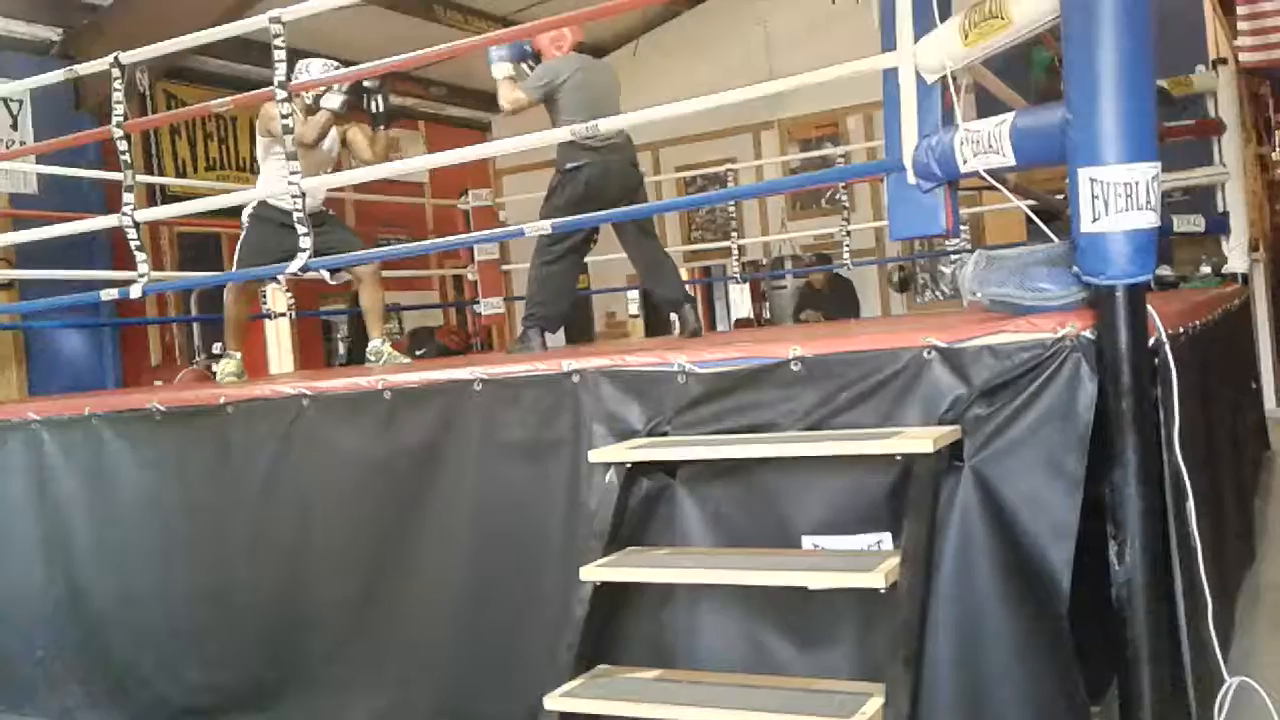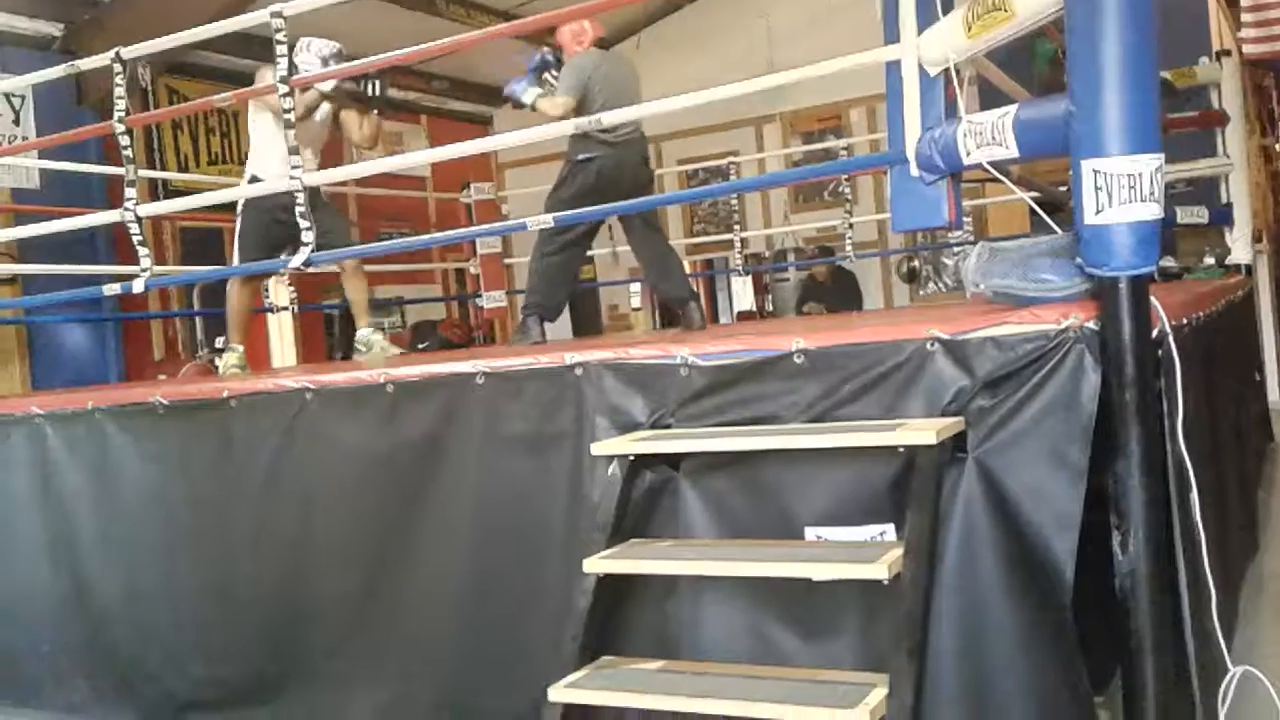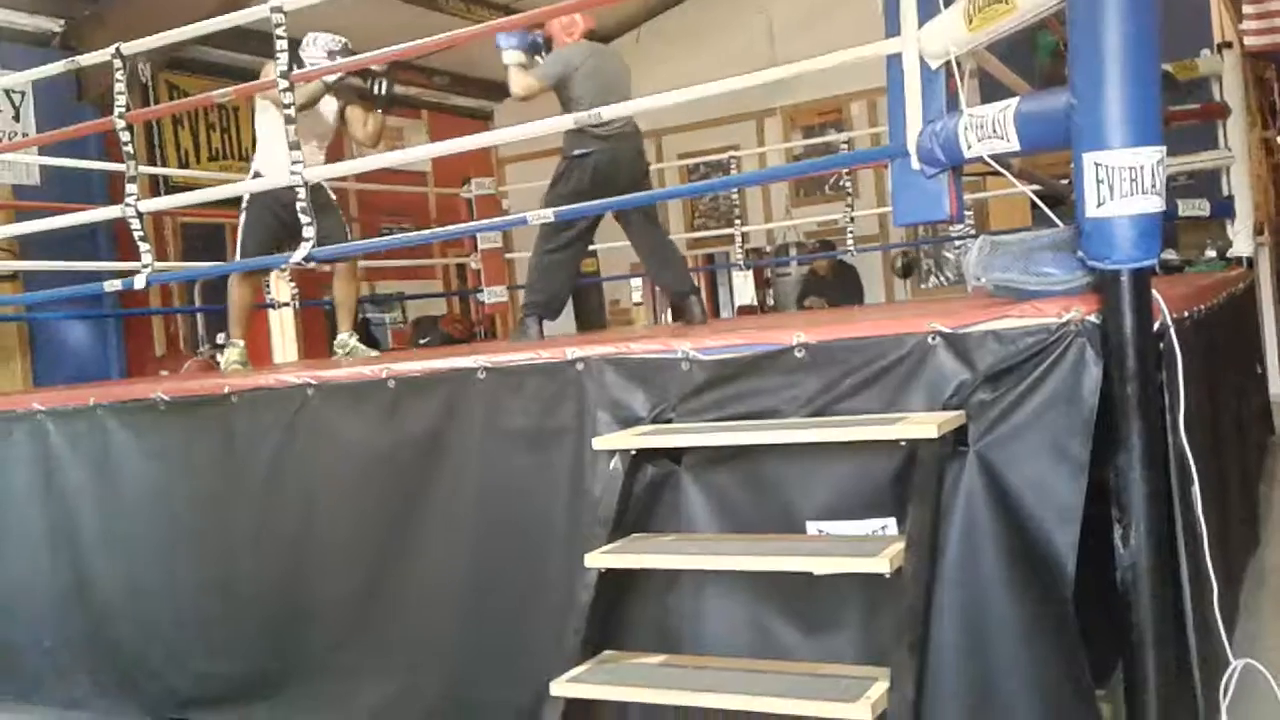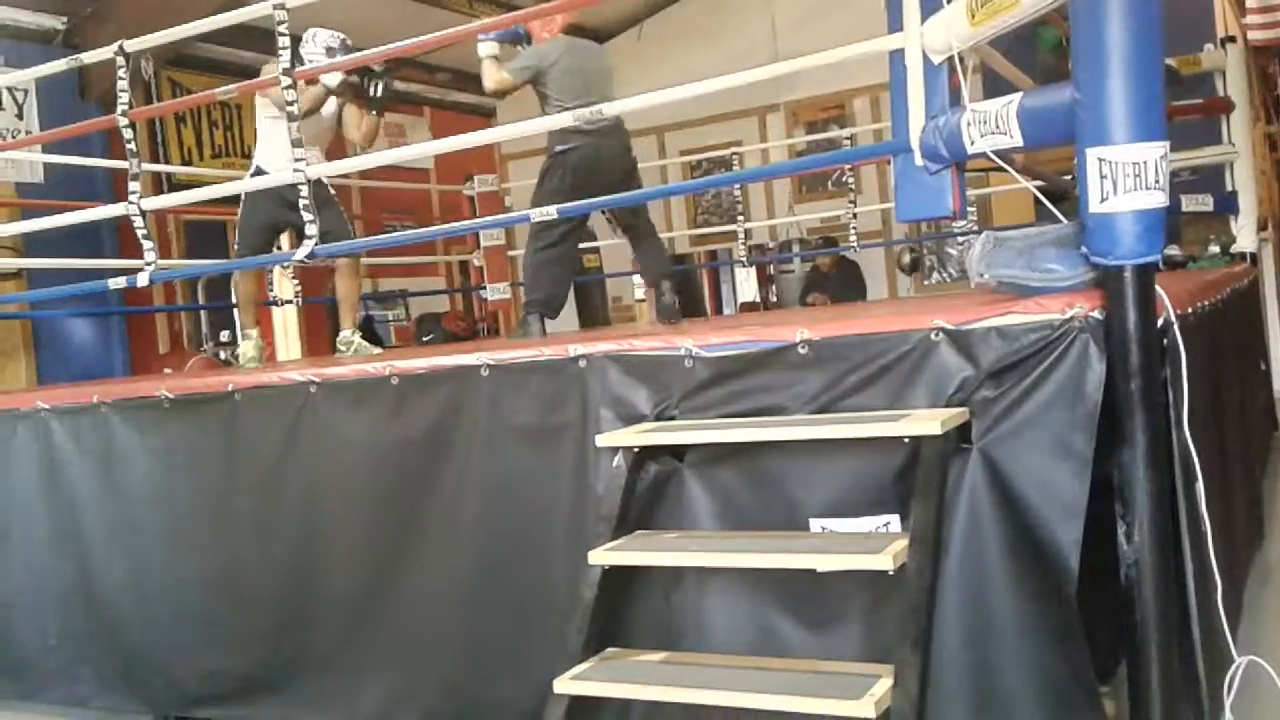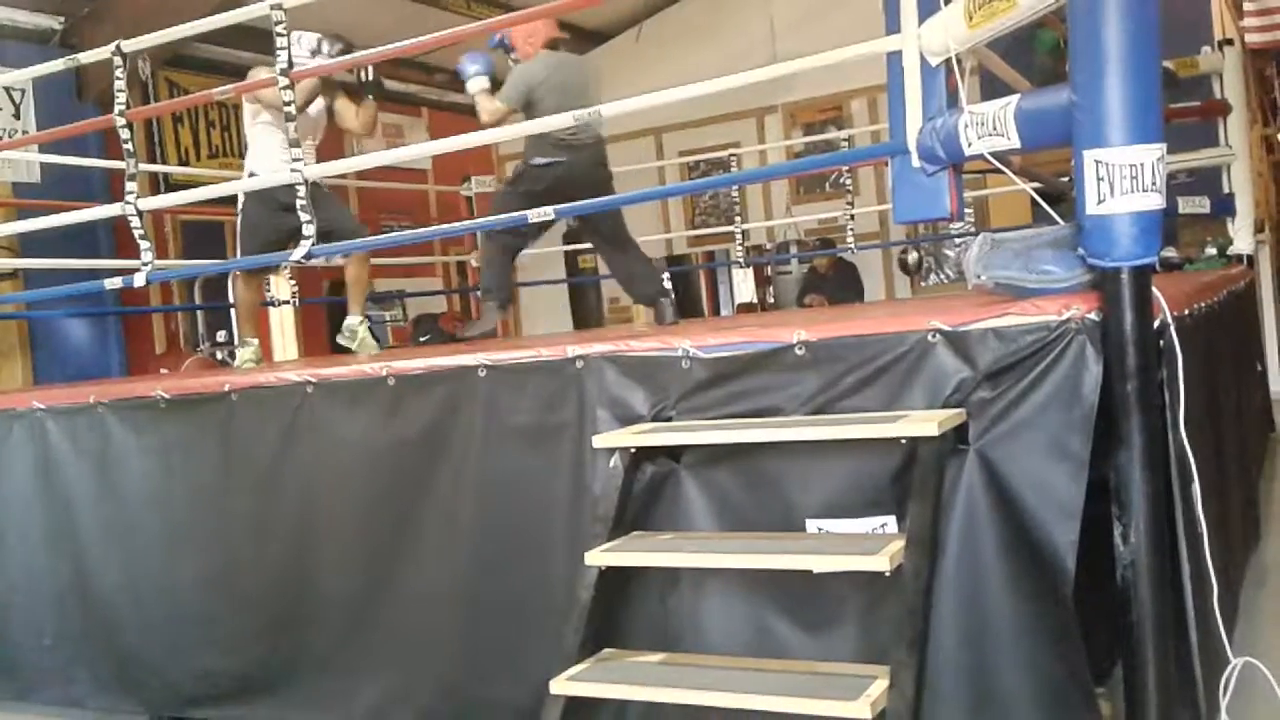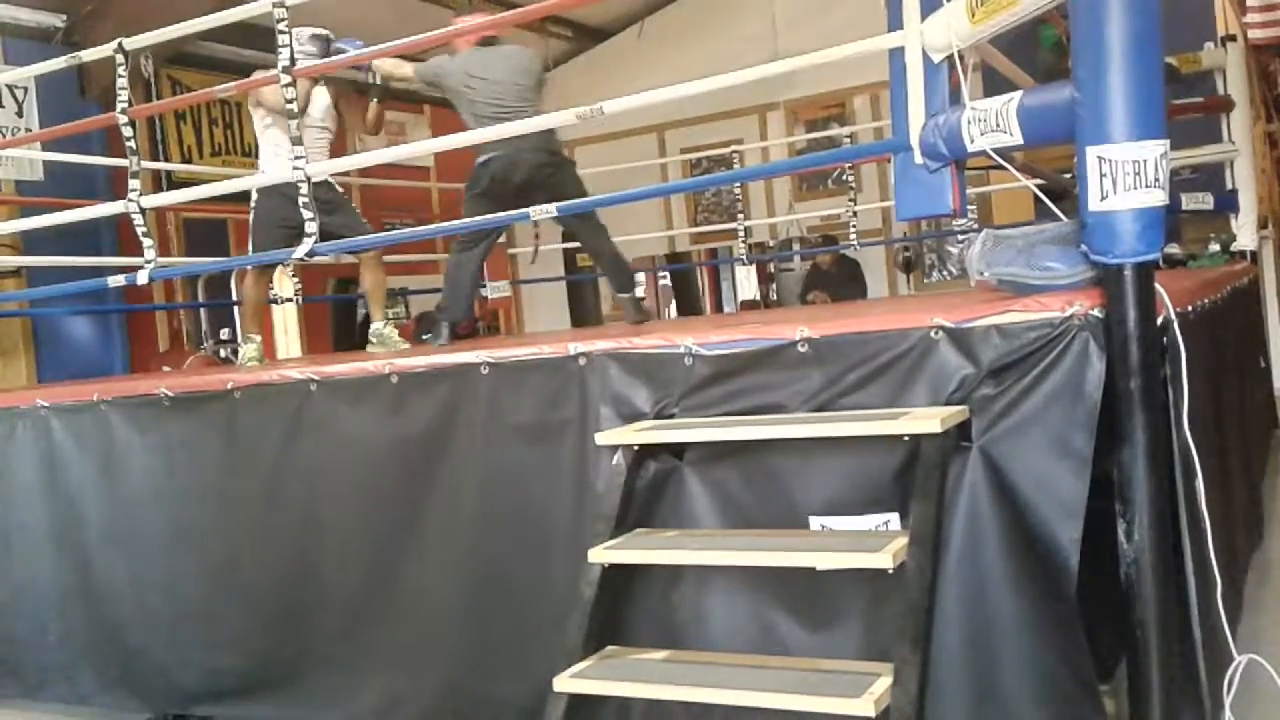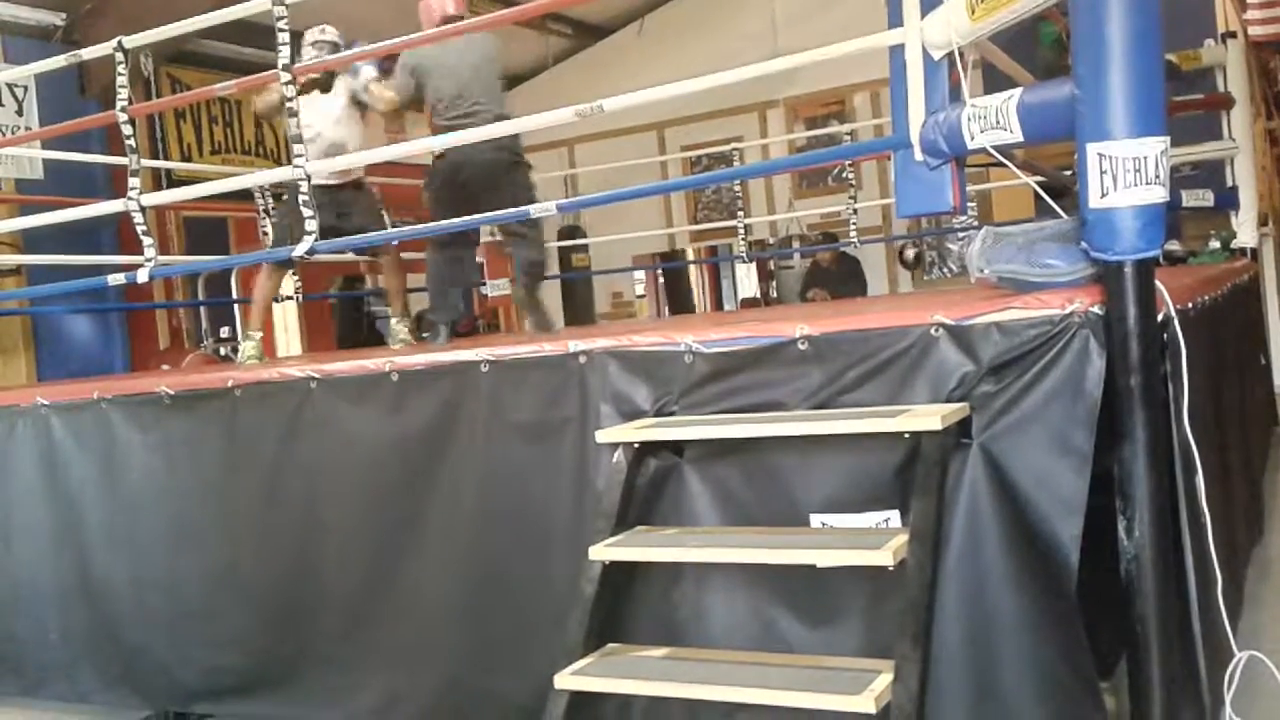
dt=0.2s
person 1, frame 1
left shoulder: (342, 121)
right shoulder: (274, 110)
left elbow: (376, 156)
right elbow: (307, 137)
left wrist: (379, 115)
right wrist: (337, 96)
left hip: (316, 216)
right hip: (271, 215)
left knee: (368, 269)
right knee: (240, 284)
left ankle: (378, 349)
right ankle: (232, 359)
person 1, frame 2
left shoulder: (335, 98)
right shoulder: (270, 78)
left elbow: (366, 139)
right elbow: (295, 111)
left wrist: (371, 98)
right wrist: (328, 82)
left hip: (307, 194)
right hip: (264, 193)
left knee: (351, 260)
right knee: (246, 274)
left ankle: (367, 339)
right ankle: (234, 352)
person 1, frame 3
left shoulder: (341, 94)
right shoulder: (275, 74)
left elbow: (369, 137)
right elbow: (296, 101)
left wrist: (379, 97)
right wrist: (332, 74)
left hip: (312, 190)
right hip: (268, 188)
left knee: (346, 263)
right knee: (247, 269)
left ankle: (346, 342)
right ankle: (235, 348)
person 1, frame 4
left shoulder: (342, 93)
right shoulder: (274, 73)
left elbow: (362, 138)
right elbow: (298, 107)
left wrist: (375, 100)
right wrist: (334, 76)
left hip: (312, 185)
right hip: (268, 182)
left knee: (347, 259)
right knee: (248, 260)
left ankle: (348, 338)
right ankle: (251, 339)
person 1, frame 5
left shoulder: (327, 91)
right shoulder: (261, 77)
left elbow: (362, 127)
right elbow: (293, 103)
left wrist: (369, 86)
right wrist: (325, 65)
left hip: (307, 186)
right hip: (264, 188)
left knee: (357, 244)
right knee: (250, 270)
left ankle: (354, 326)
right ankle: (248, 345)
person 1, frame 6
left shoulder: (333, 87)
right shoulder: (265, 81)
left elbow: (370, 127)
right elbow: (293, 107)
left wrist: (373, 90)
right wrist: (314, 66)
left hip: (321, 187)
right hip: (277, 188)
left knee: (370, 251)
right knee: (260, 267)
left ankle: (380, 330)
right ankle: (251, 343)
person 1, frame 7
left shoulder: (349, 86)
right shoulder: (287, 88)
right elbow: (263, 107)
right wrist: (301, 80)
left hip: (351, 188)
right hip: (307, 189)
left knee: (389, 250)
right knee: (276, 263)
left ankle: (399, 327)
right ankle: (252, 339)
person 2, frame 1
left shoulder: (555, 68)
right shoulder: (605, 69)
left elbow: (509, 103)
left wrist: (502, 67)
right wrist: (531, 65)
left hip: (581, 169)
right hip: (621, 163)
left knee: (554, 251)
right knee: (644, 242)
left ankle: (534, 332)
right ankle: (685, 312)
person 2, frame 2
left shoulder: (579, 64)
right shoulder: (624, 64)
left elbow: (560, 110)
left wrist: (529, 92)
right wrist: (552, 74)
left hip: (592, 162)
right hip: (632, 159)
left knee: (556, 242)
right knee: (650, 238)
left ankle: (533, 323)
right ankle: (690, 309)
person 2, frame 3
left shoulder: (566, 56)
right shoulder: (614, 57)
left elbow: (522, 90)
left wrist: (513, 52)
right wrist: (541, 56)
left hip: (588, 157)
right hip: (627, 153)
left knee: (556, 239)
right knee: (649, 233)
left ankle: (532, 321)
right ankle: (689, 303)
person 2, frame 4
left shoulder: (543, 52)
right shoulder: (597, 51)
left elbow: (494, 84)
left wrist: (488, 46)
right wrist: (525, 45)
left hip: (572, 153)
right hip: (614, 147)
left knee: (548, 237)
right knee: (639, 226)
left ankle: (535, 319)
right ankle: (665, 290)
person 2, frame 5
left shoulder: (529, 72)
right shoulder: (581, 65)
left elbow: (490, 115)
left wrist: (476, 78)
left hip: (548, 166)
right hip: (590, 164)
left knee: (501, 234)
right knee: (615, 241)
left ankle: (492, 309)
right ankle: (662, 303)
person 2, frame 6
left shoulder: (449, 66)
right shoulder: (525, 56)
left elbow: (398, 70)
left hip: (497, 164)
right hip: (543, 154)
left knee: (470, 246)
right knee: (588, 228)
left ankle: (446, 327)
right ankle: (627, 297)
person 2, frame 7
left shoulder: (417, 55)
right shoulder: (489, 42)
left elbow: (388, 103)
left wrist: (368, 75)
left hip: (453, 157)
right hip: (497, 150)
left knee: (449, 243)
right knee: (522, 228)
left ankle: (444, 326)
right ankle: (526, 280)
